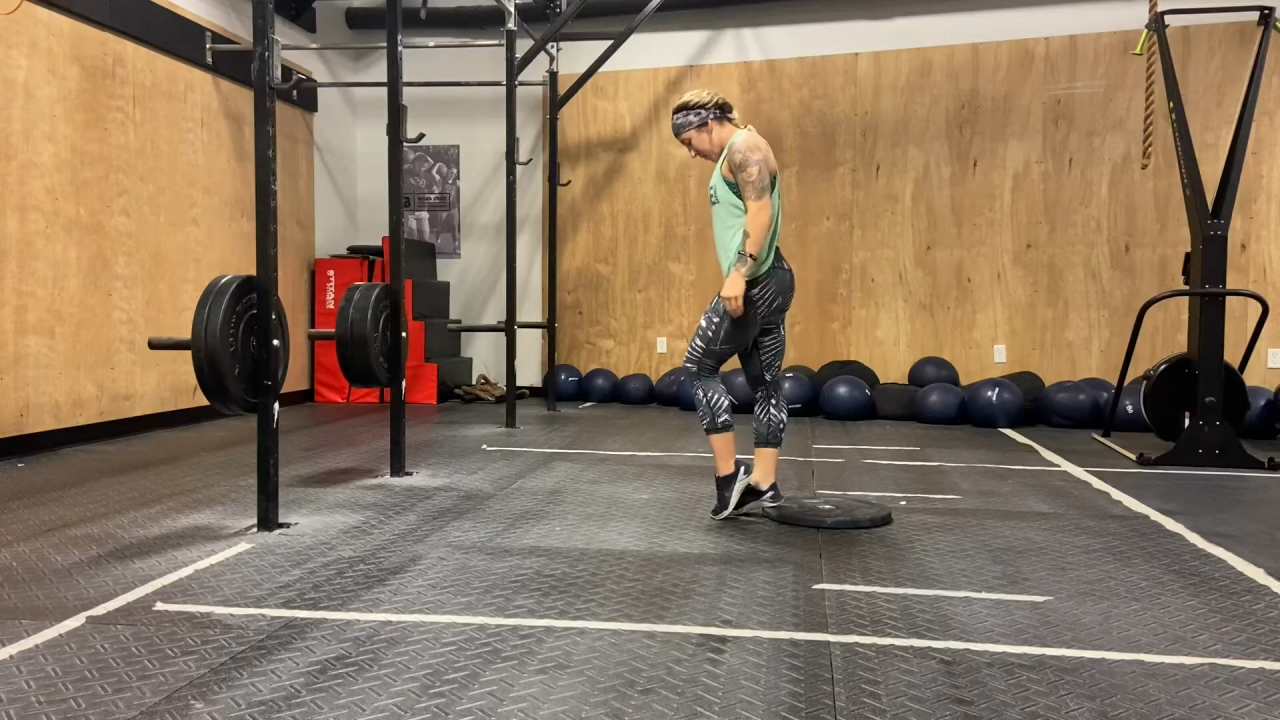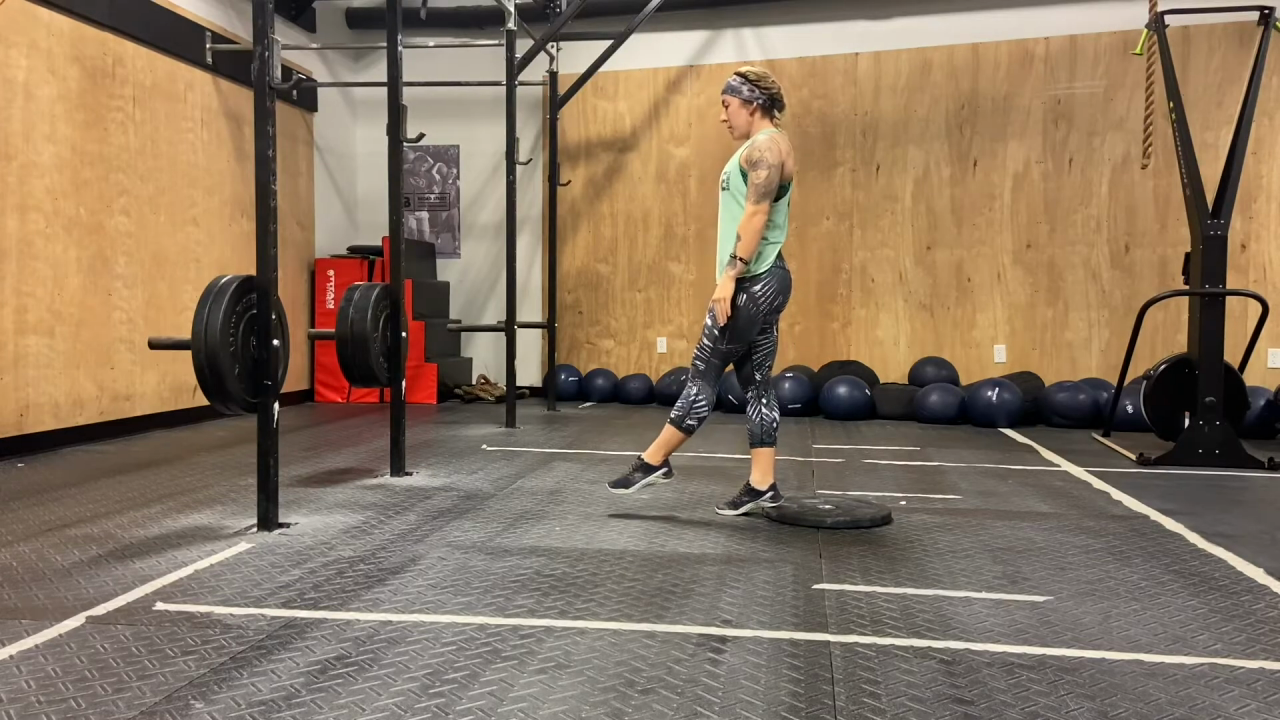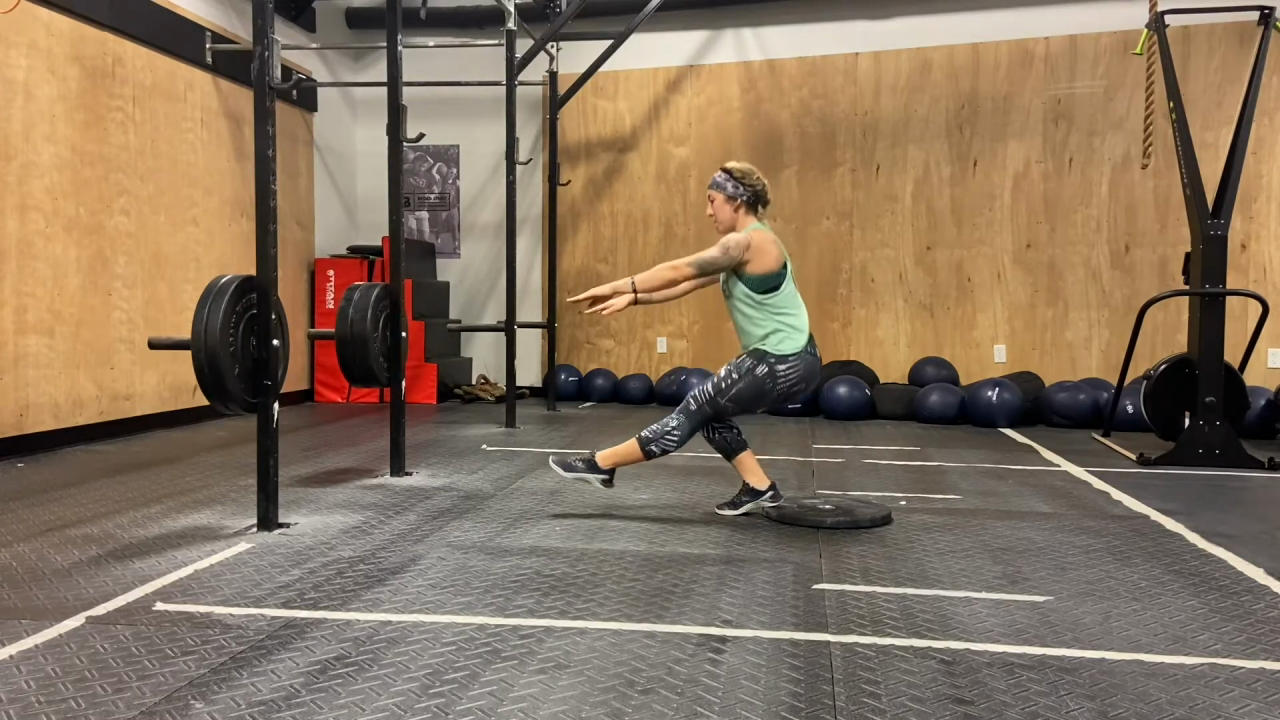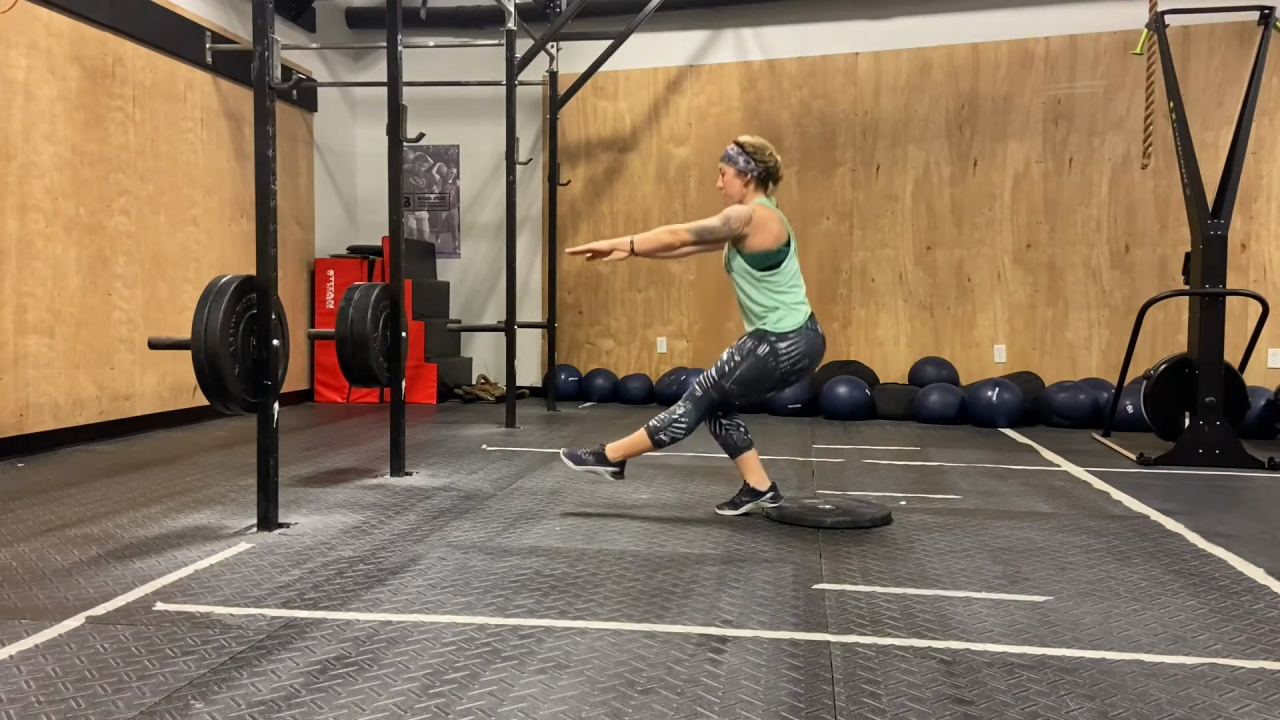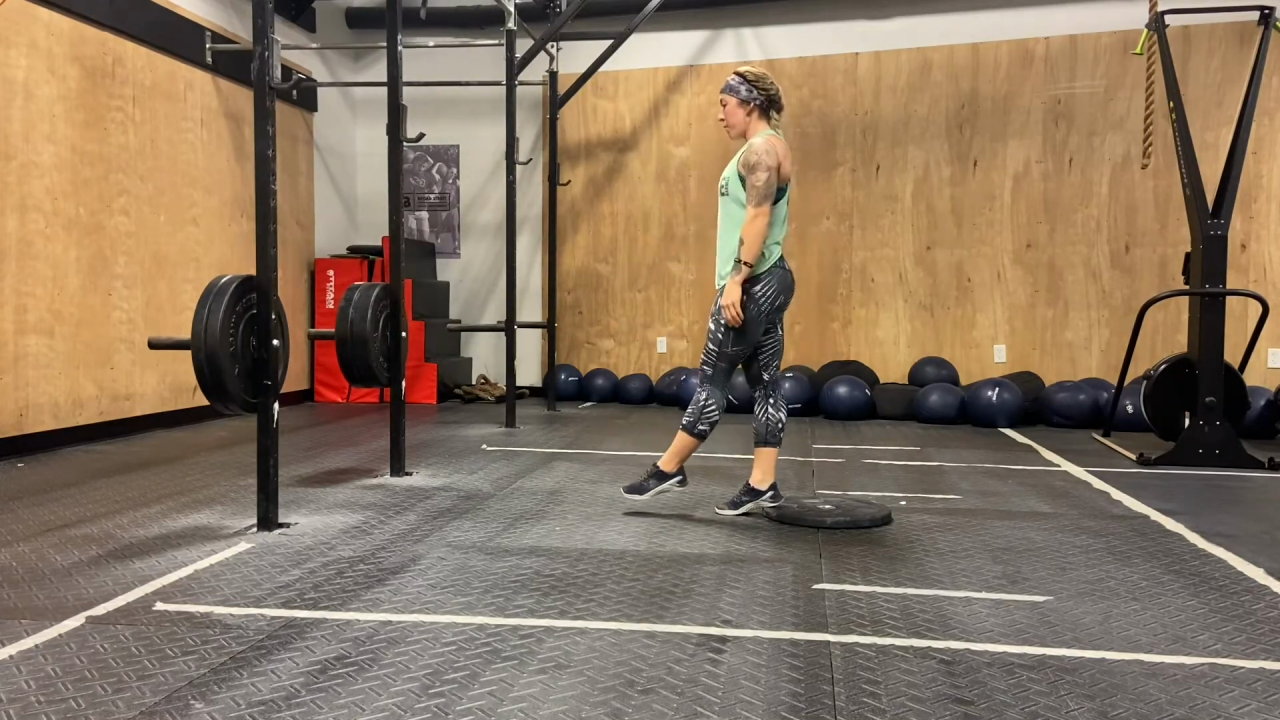
dt=1s
person 1, frame 1
left shoulder: (744, 147)
right shoulder: (735, 155)
left elbow: (761, 212)
left wrist: (739, 274)
left hip: (754, 283)
right hip: (766, 282)
left knee: (700, 366)
right knee: (765, 383)
left ankle: (729, 471)
right ankle: (764, 483)
person 1, frame 2
left shoulder: (766, 145)
right shoulder: (760, 148)
left elbow: (756, 216)
left wrist: (729, 276)
left hip: (752, 282)
right hip: (761, 281)
left knee: (705, 372)
right knee: (756, 382)
left ankle: (654, 461)
right ankle: (762, 485)
person 1, frame 3
left shoulder: (746, 242)
right shoulder: (747, 243)
left elbow: (680, 271)
right elbow: (689, 281)
left wrist: (616, 286)
right wrist: (632, 297)
left hip: (783, 364)
right hip: (782, 359)
left knee: (694, 410)
right knee: (704, 406)
left ankle: (601, 464)
right ankle: (759, 487)
person 1, frame 4
left shoulder: (750, 217)
right shoulder: (756, 219)
left elbow: (679, 236)
right elbow: (694, 244)
left wrist: (617, 242)
right wrist: (629, 249)
left hip: (785, 344)
right hip: (792, 340)
left knee: (699, 399)
right knee: (712, 400)
left ankle: (609, 457)
right ankle: (760, 487)
person 1, frame 5
left shoulder: (761, 148)
right shoulder: (763, 148)
left elbow: (758, 217)
left wrist: (736, 279)
left hip: (753, 283)
right hip: (767, 281)
left knee: (712, 379)
right knee: (764, 382)
left ankle: (668, 469)
right ankle: (763, 485)
